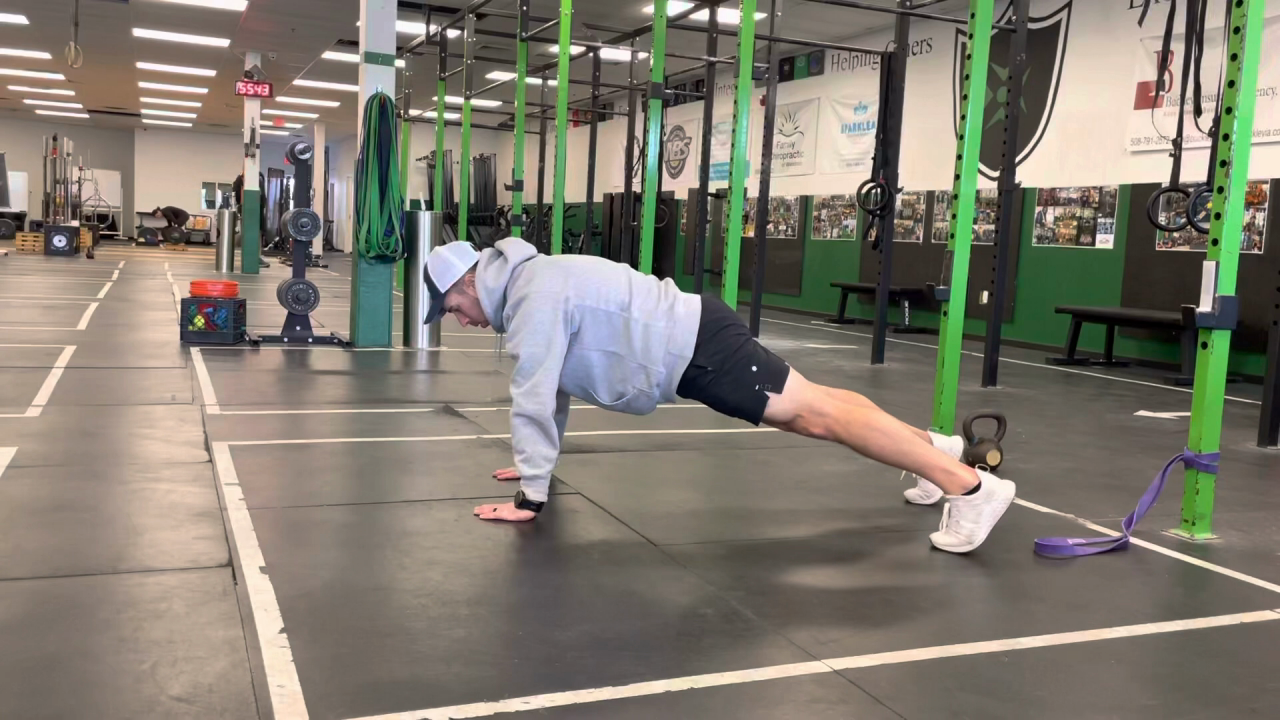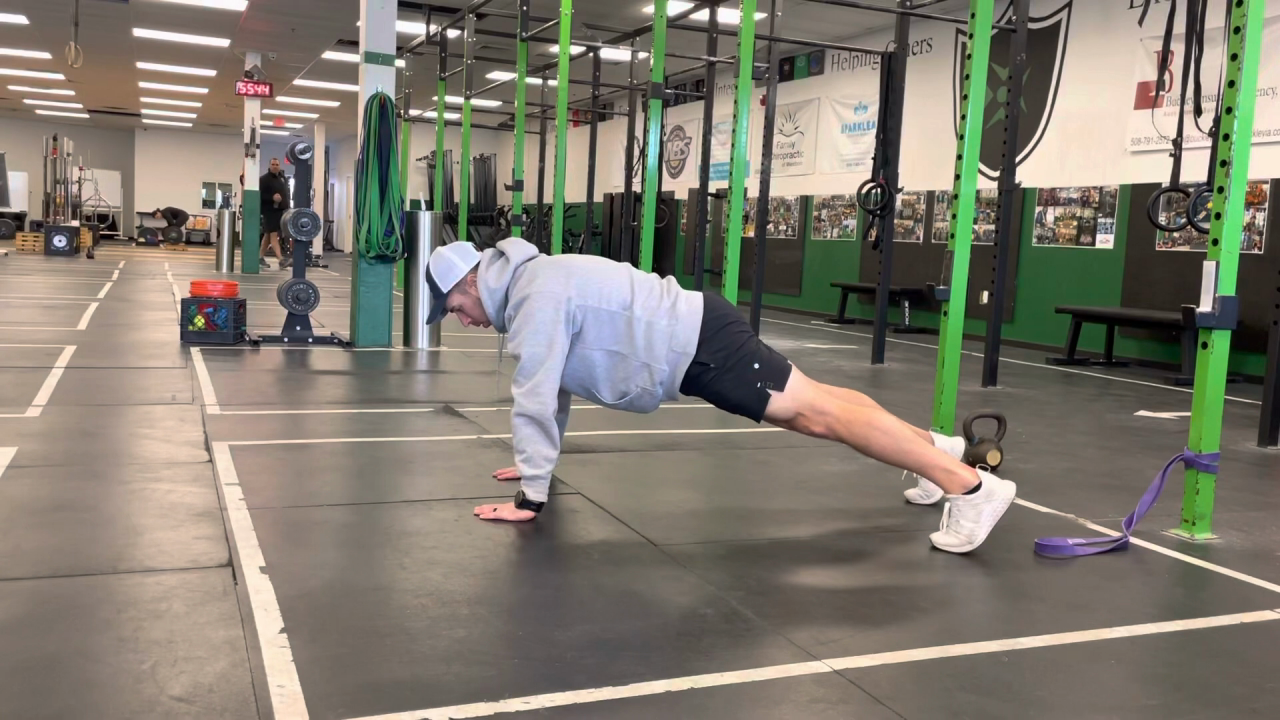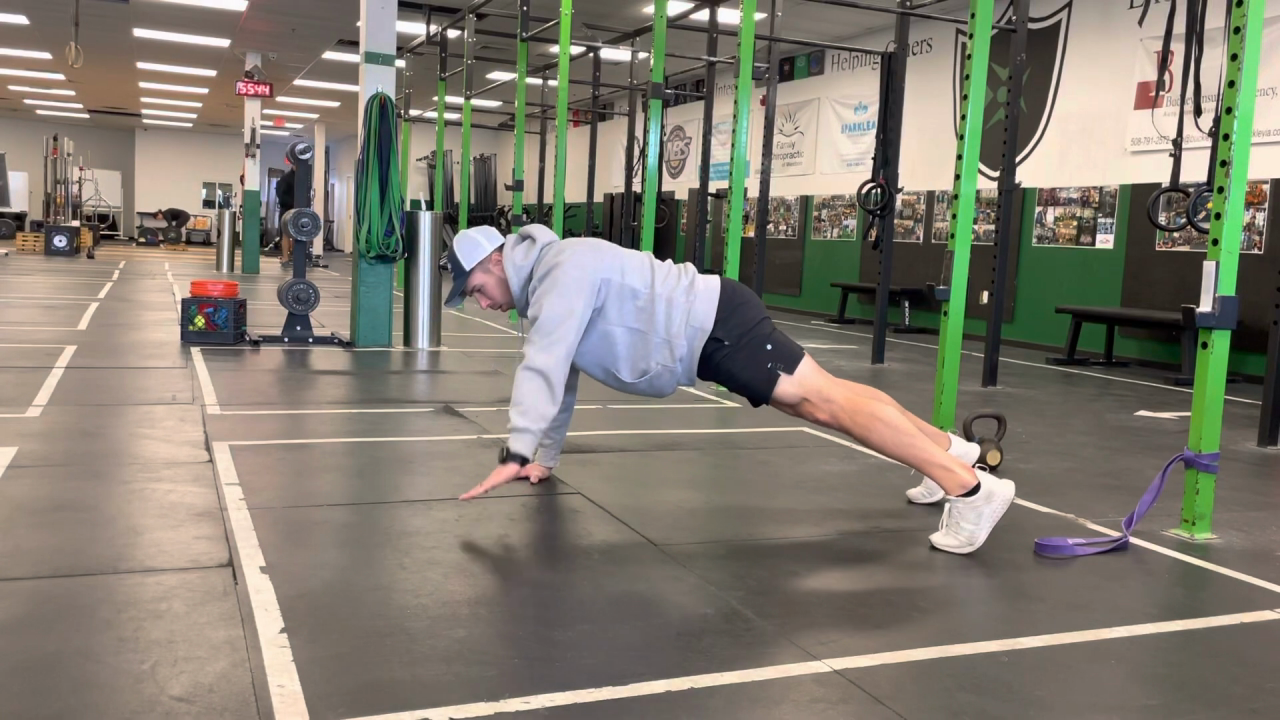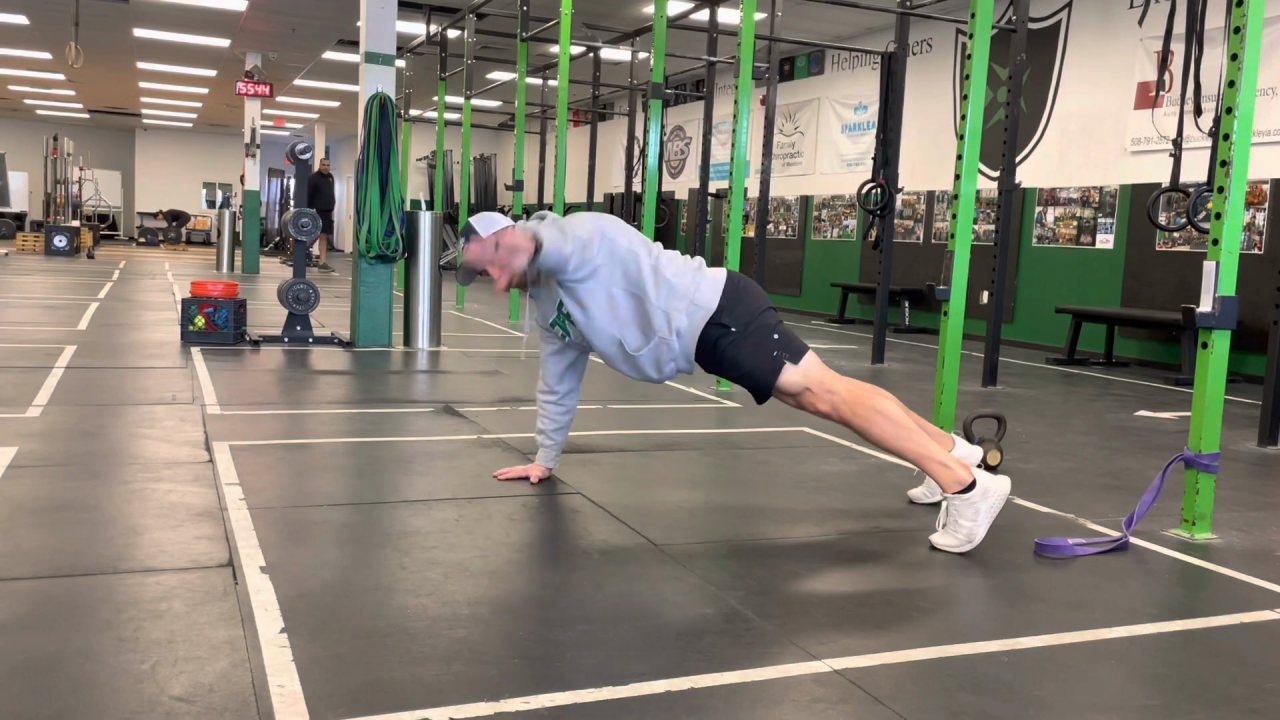
dt=0.4s
person 1, frame 1
left shoulder: (532, 296)
right shoulder: (530, 286)
left elbow: (533, 399)
right elbow: (556, 384)
left wrist: (530, 495)
right wrist: (538, 461)
left hip: (695, 347)
right hip: (690, 343)
left knee: (813, 412)
right knee: (808, 402)
left ankle: (971, 487)
right ankle: (932, 445)
person 1, frame 2
left shoulder: (535, 297)
right shoulder: (530, 284)
left elbow: (535, 400)
right elbow: (554, 386)
left wrist: (529, 495)
right wrist: (535, 462)
left hip: (698, 344)
right hip: (693, 339)
left knee: (816, 413)
right knee: (810, 399)
left ankle: (970, 487)
right ankle: (934, 446)
person 1, frame 3
left shoulder: (564, 266)
right shoulder: (541, 297)
left elbow: (545, 365)
right elbow: (557, 377)
left wrist: (514, 450)
right wrist: (544, 457)
left hip: (716, 322)
right hip: (705, 336)
left knee: (822, 399)
right knee: (819, 396)
left ankle: (969, 485)
right ankle: (948, 446)
person 1, frame 4
left shoulder: (575, 232)
right shoulder: (549, 302)
left elbow: (560, 243)
right elbow: (558, 378)
left wrist: (525, 245)
right wrist: (545, 458)
left hip: (715, 308)
right hip: (699, 335)
left knee: (825, 389)
right knee: (820, 389)
left ankle: (968, 484)
right ankle: (951, 453)
